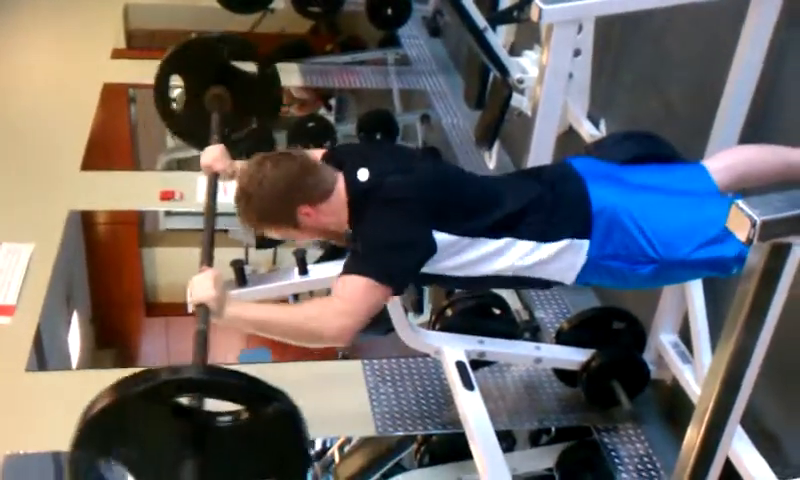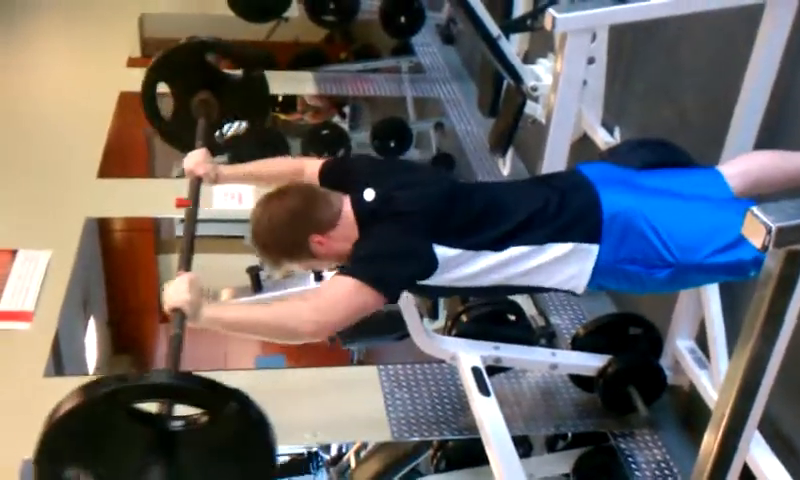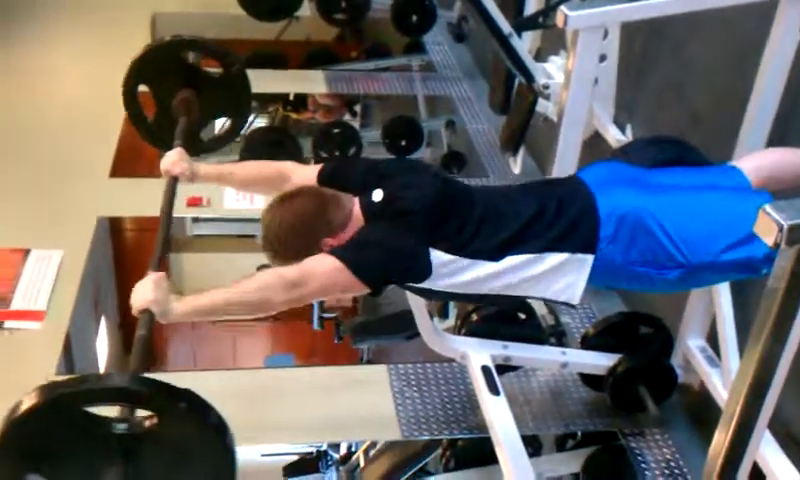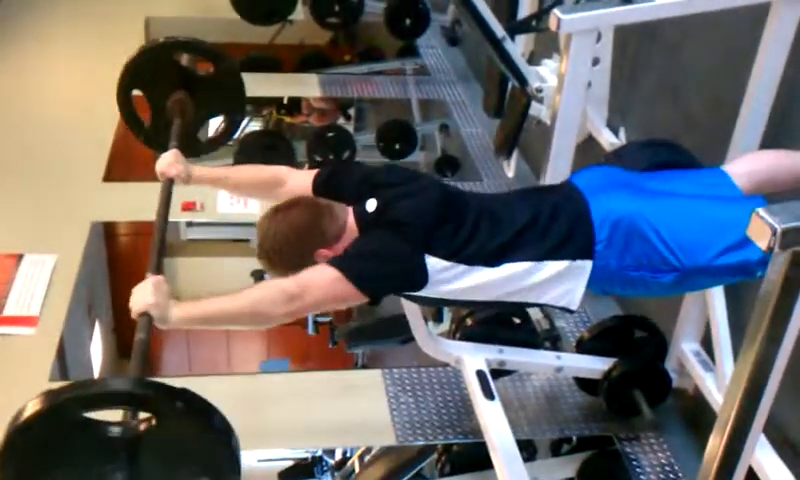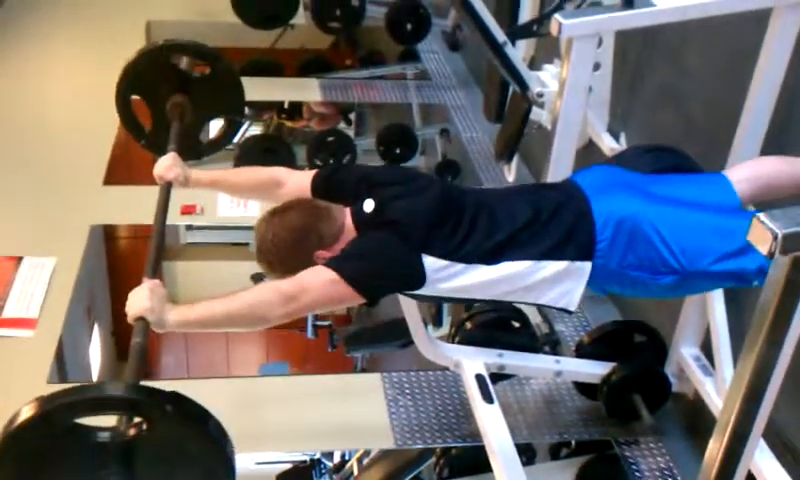
dt=0.2s
person 1, frame 1
left shoulder: (388, 224)
right shoulder: (357, 163)
left elbow: (336, 323)
right elbow: (306, 166)
left wrist: (227, 307)
right wrist: (235, 166)
left hip: (592, 235)
right hip: (570, 186)
left knee: (745, 230)
right knee: (711, 178)
person 1, frame 2
left shoulder: (394, 238)
right shoulder: (362, 177)
left elbow: (315, 318)
right elbow: (298, 168)
left wrist: (202, 310)
right wrist: (220, 171)
left hip: (603, 236)
right hip: (585, 192)
right knee: (726, 184)
person 1, frame 3
left shoulder: (395, 239)
right shoulder: (371, 178)
left elbow: (288, 289)
right elbow: (289, 174)
left wrist: (173, 306)
right wrist: (199, 169)
left hip: (607, 239)
right hip: (591, 194)
right knee: (740, 180)
person 1, frame 4
left shoulder: (390, 248)
right shoulder: (365, 184)
left elbow: (288, 301)
right elbow: (283, 179)
left wrist: (172, 311)
right wrist: (193, 173)
left hip: (604, 244)
right hip: (587, 198)
right knee: (733, 183)
person 1, frame 5
left shoulder: (387, 248)
right shoulder: (364, 185)
left elbow: (286, 301)
right elbow: (282, 180)
left wrist: (169, 314)
right wrist: (193, 174)
left hip: (604, 243)
right hip: (587, 199)
right knee: (731, 190)
